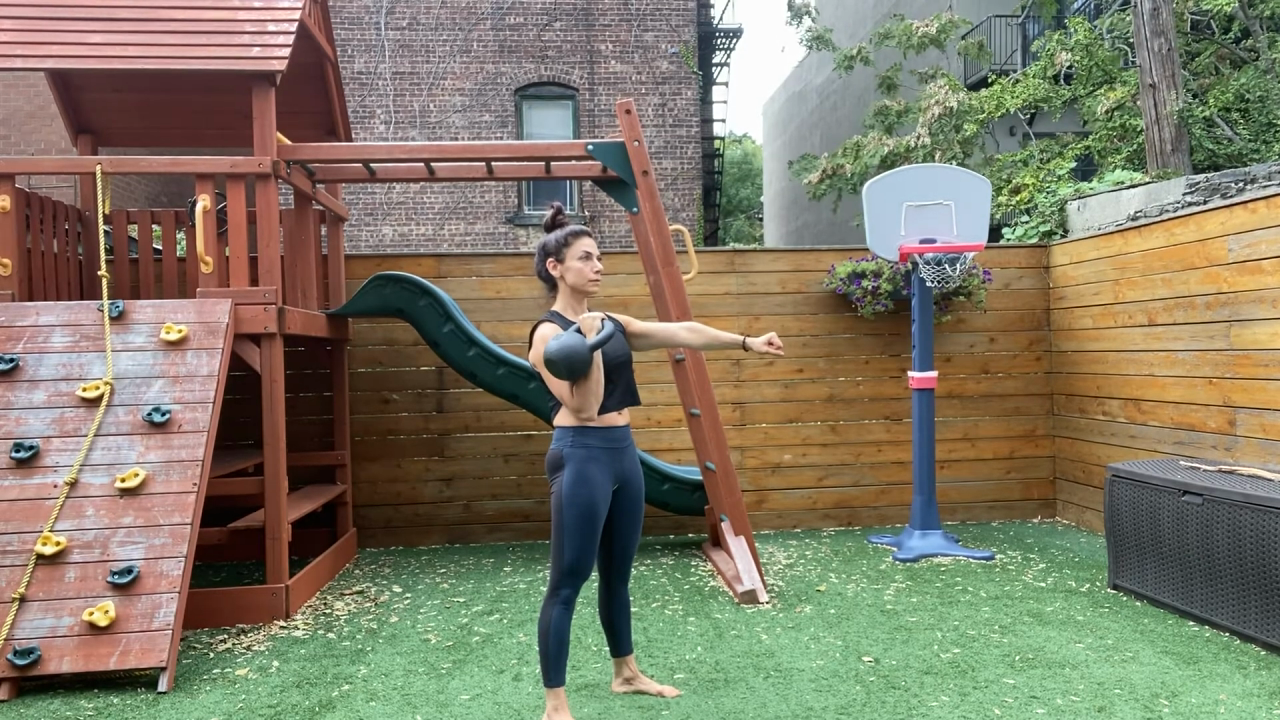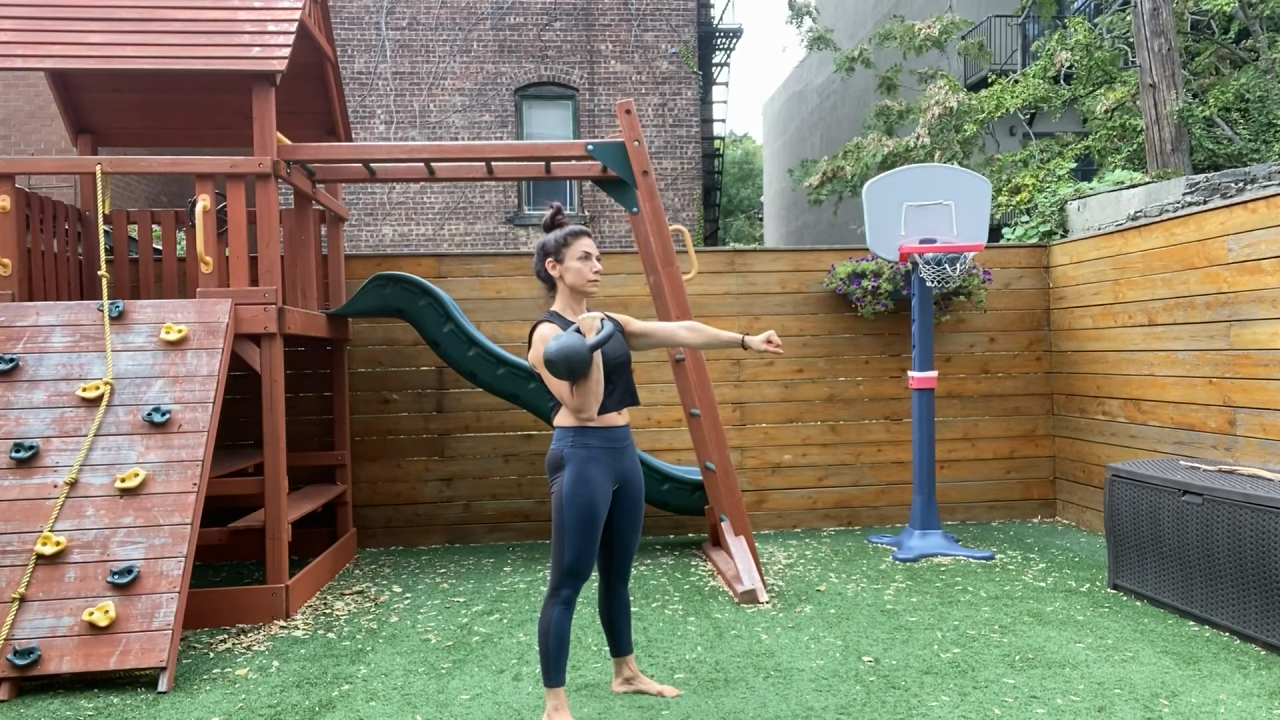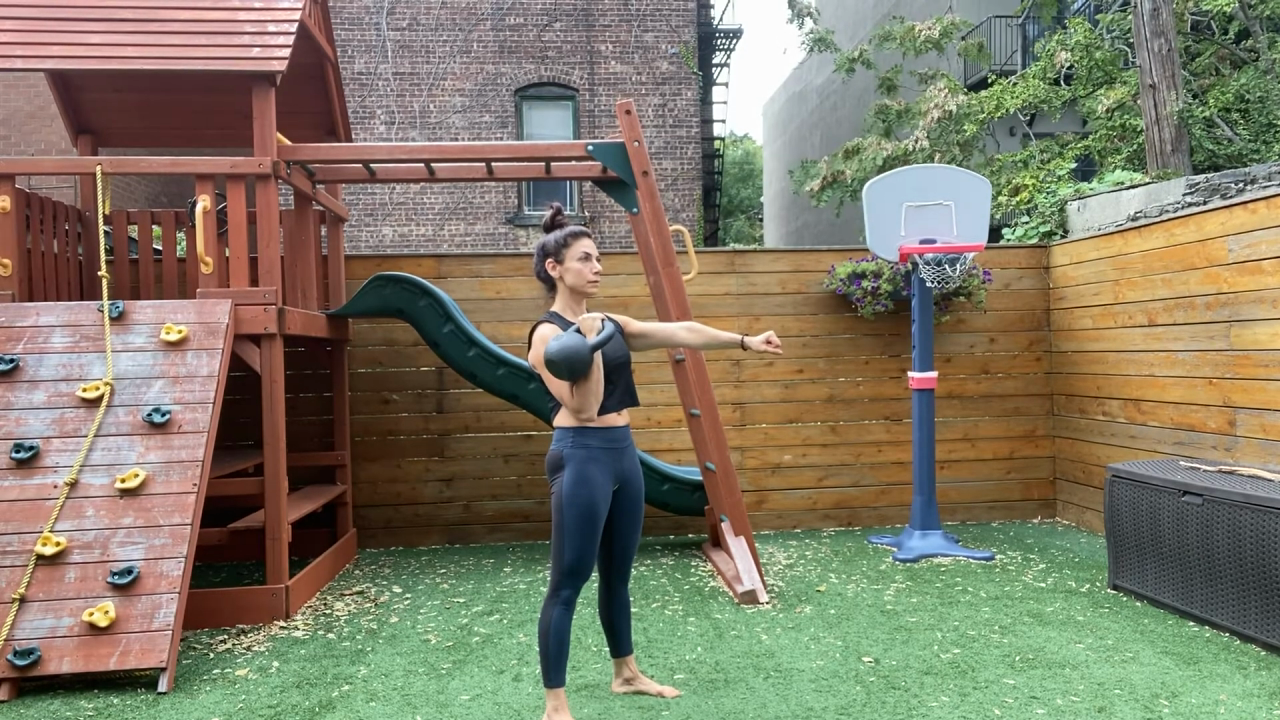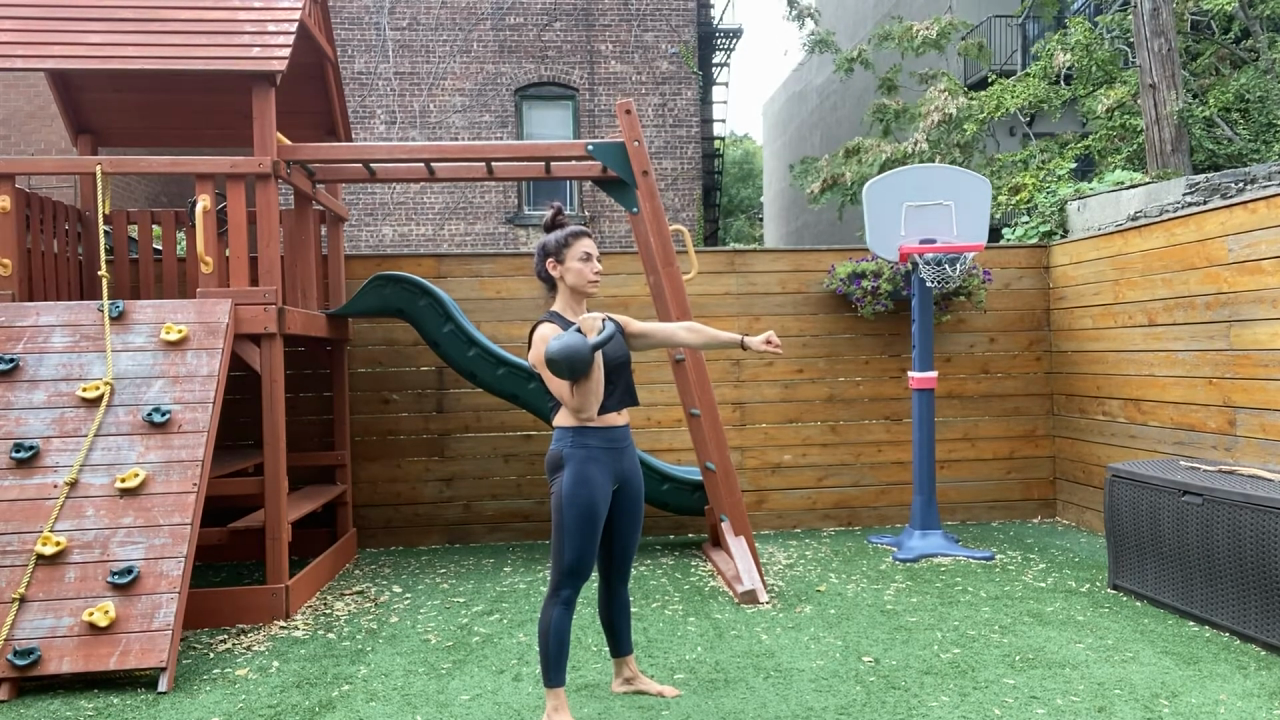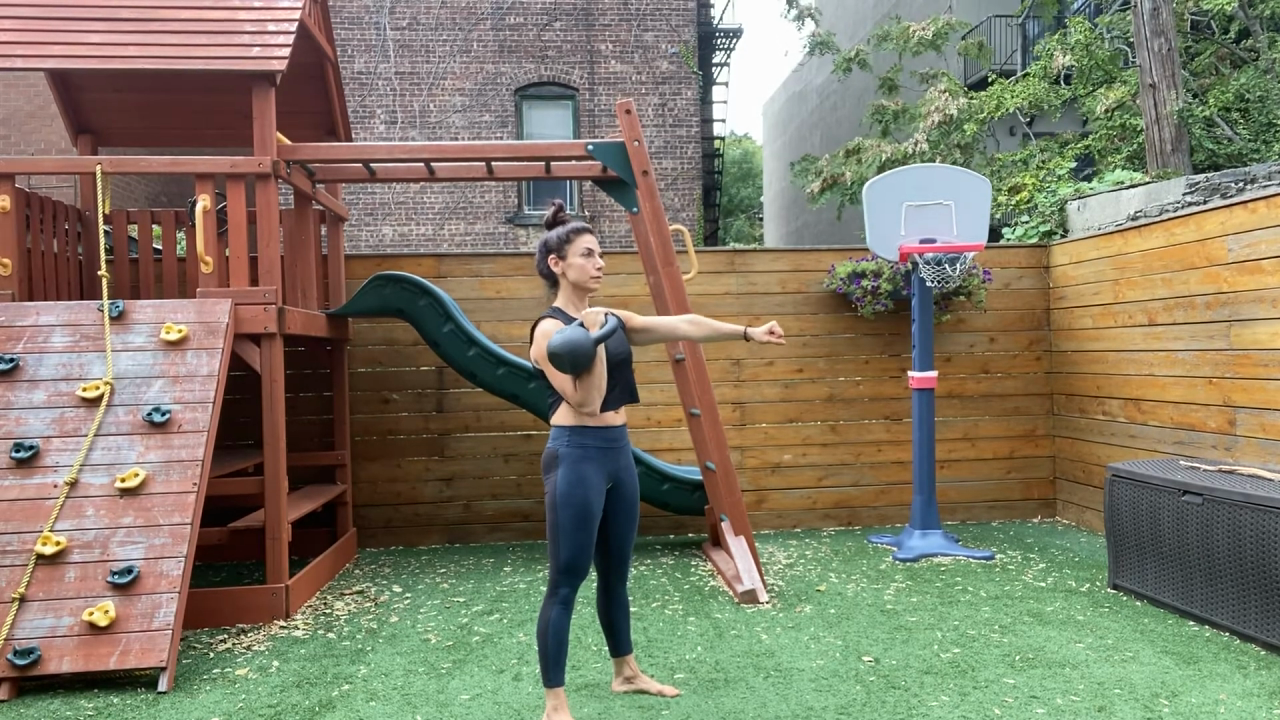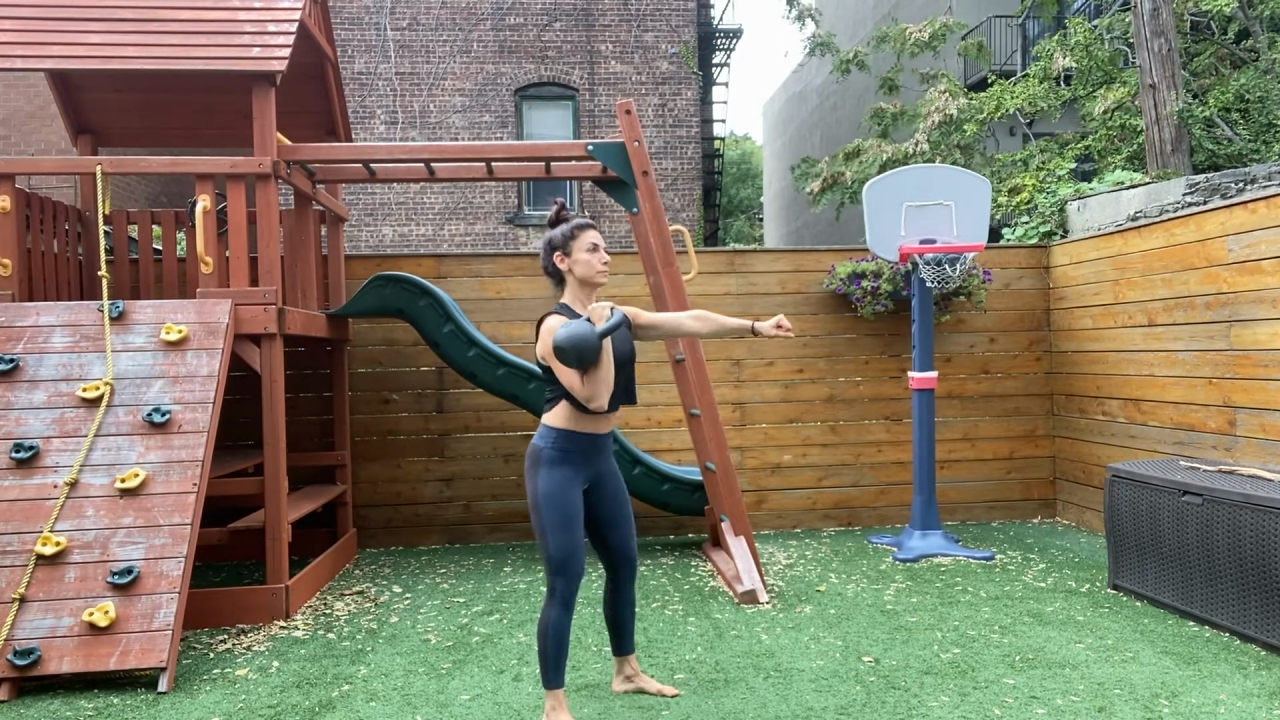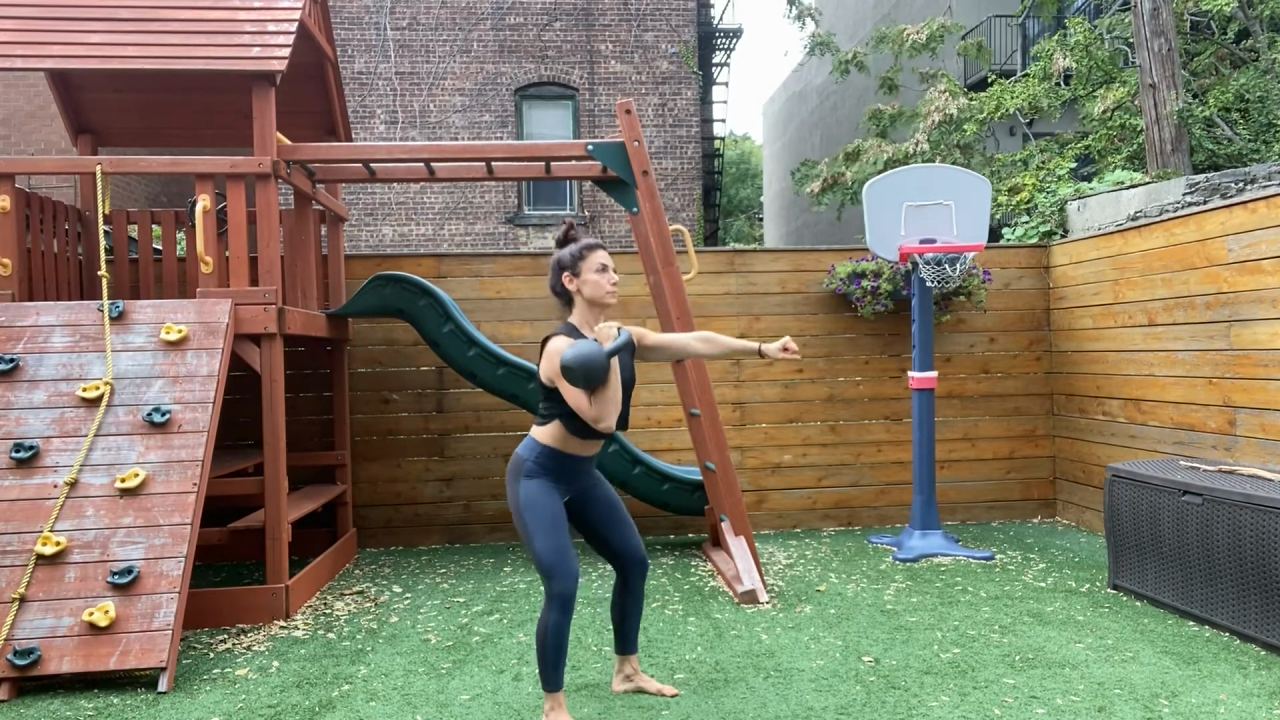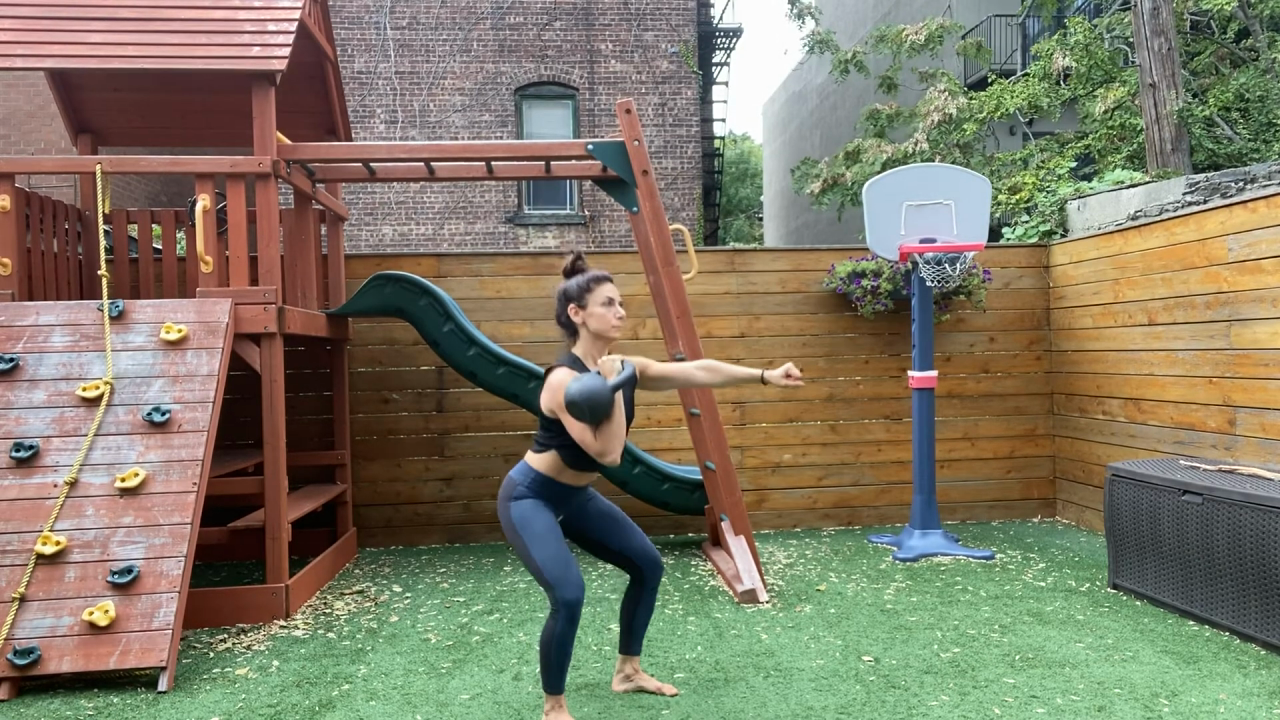
dt=0.2s
person 1, frame 1
left shoulder: (611, 323)
right shoulder: (548, 334)
left elbow: (682, 333)
right elbow: (585, 407)
left wrist: (746, 342)
right wrist: (589, 342)
left hip: (623, 452)
right hip: (581, 456)
left knee: (618, 574)
right knee: (568, 582)
left ankle: (626, 672)
person 1, frame 2
left shoulder: (610, 322)
right shoulder: (548, 334)
left elbow: (681, 332)
right elbow: (584, 407)
left wrist: (746, 340)
right wrist: (589, 342)
left hip: (622, 452)
right hip: (581, 456)
left knee: (618, 574)
right knee: (568, 582)
left ankle: (626, 672)
person 1, frame 3
left shoulder: (610, 323)
right shoulder: (548, 334)
left elbow: (681, 333)
right elbow: (584, 408)
left wrist: (745, 341)
right wrist: (590, 343)
left hip: (623, 453)
right hip: (581, 457)
left knee: (618, 575)
right knee: (568, 583)
left ankle: (626, 672)
person 1, frame 4
left shoulder: (610, 324)
right shoulder: (548, 334)
left elbow: (680, 333)
right elbow: (584, 407)
left wrist: (745, 341)
right wrist: (591, 342)
left hip: (623, 453)
right hip: (581, 457)
left knee: (618, 575)
right knee: (568, 583)
left ankle: (626, 672)
person 1, frame 5
left shoulder: (611, 319)
right shoulder: (549, 330)
left elbow: (683, 326)
right elbow: (587, 403)
left wrist: (747, 333)
right wrist: (593, 338)
left hip: (617, 453)
right hip: (576, 456)
left knee: (616, 574)
right knee: (566, 582)
left ankle: (626, 671)
person 1, frame 6
left shoulder: (616, 317)
right shoulder: (555, 326)
left elbow: (690, 322)
right elbow: (595, 397)
left wrist: (755, 327)
right wrist: (599, 334)
left hip: (600, 456)
right hip: (559, 458)
left knee: (623, 566)
right knee: (565, 581)
left ankle: (626, 671)
person 1, frame 7
left shoulder: (621, 336)
right shoulder: (561, 346)
left elbow: (694, 342)
right elbow: (602, 419)
left wrist: (761, 348)
right wrist: (606, 354)
left hip: (582, 473)
right hip: (540, 473)
left knee: (633, 562)
right knee: (562, 585)
left ankle: (627, 670)
person 1, frame 8
left shoulder: (623, 367)
right shoulder: (563, 379)
left elbow: (698, 370)
right elbow: (608, 452)
left wrist: (765, 376)
right wrist: (610, 388)
left hip: (576, 496)
right hip: (530, 496)
left knee: (647, 564)
right knee: (569, 593)
left ankle: (628, 670)
